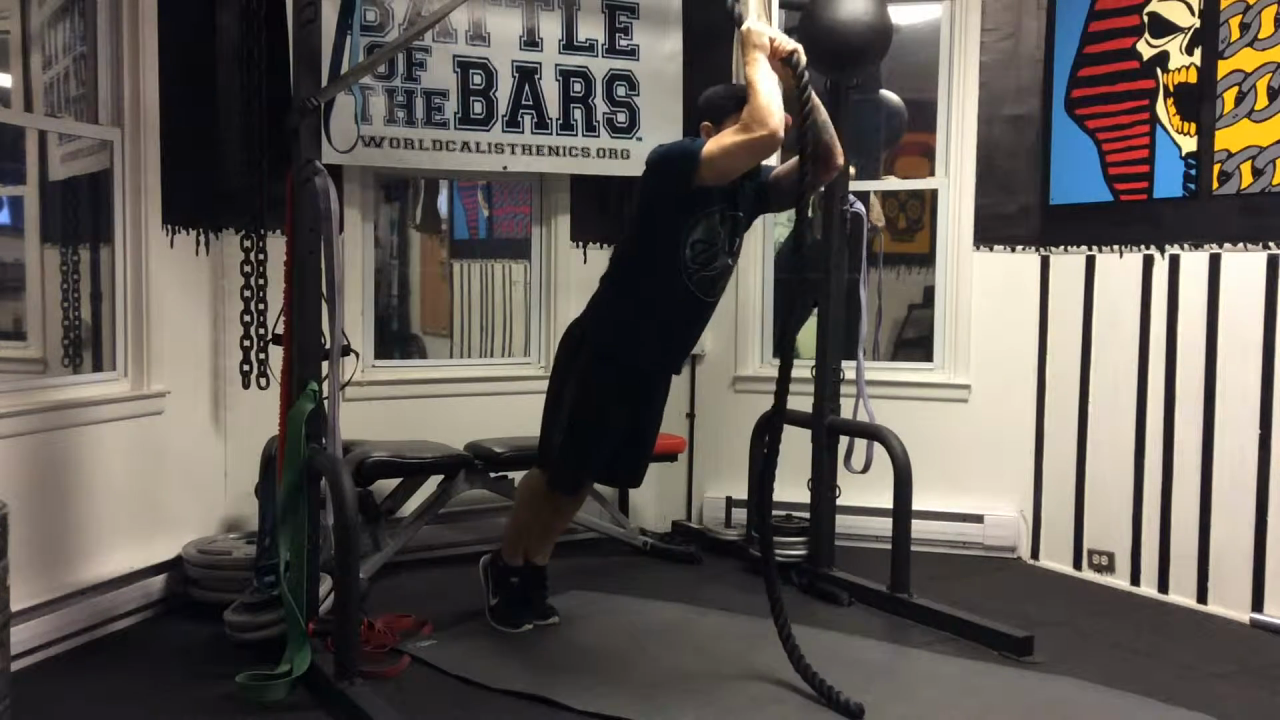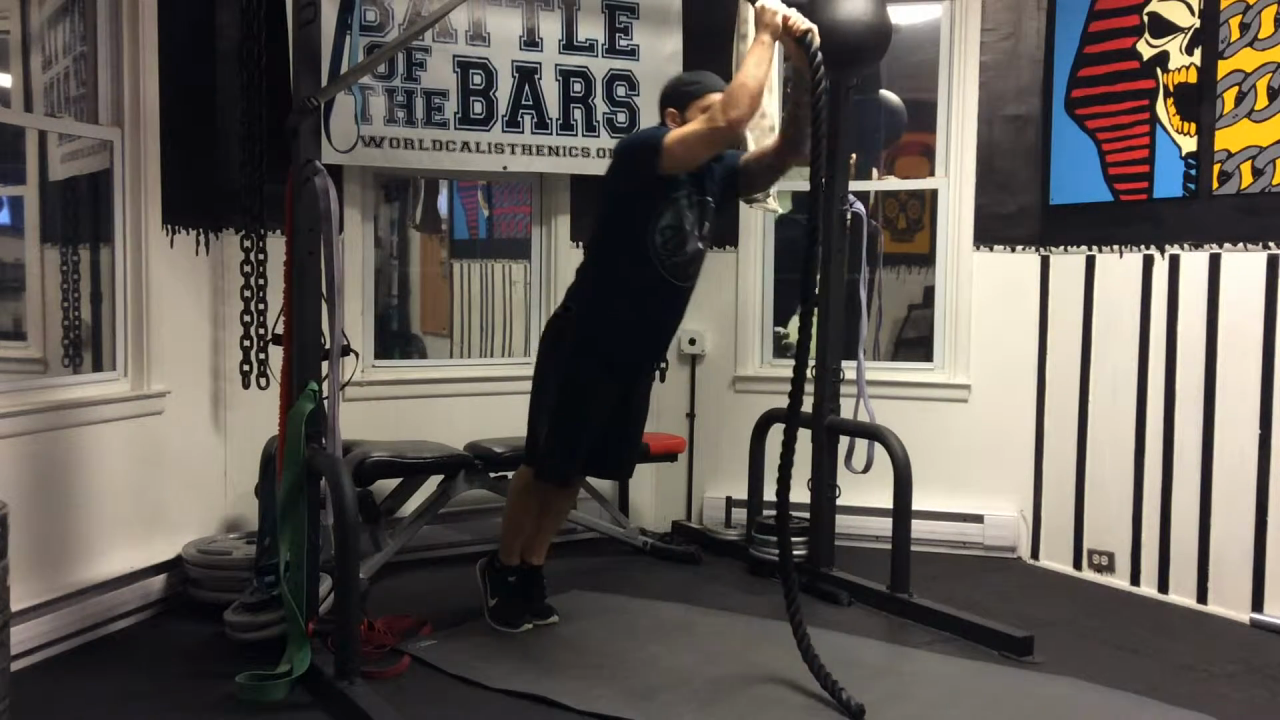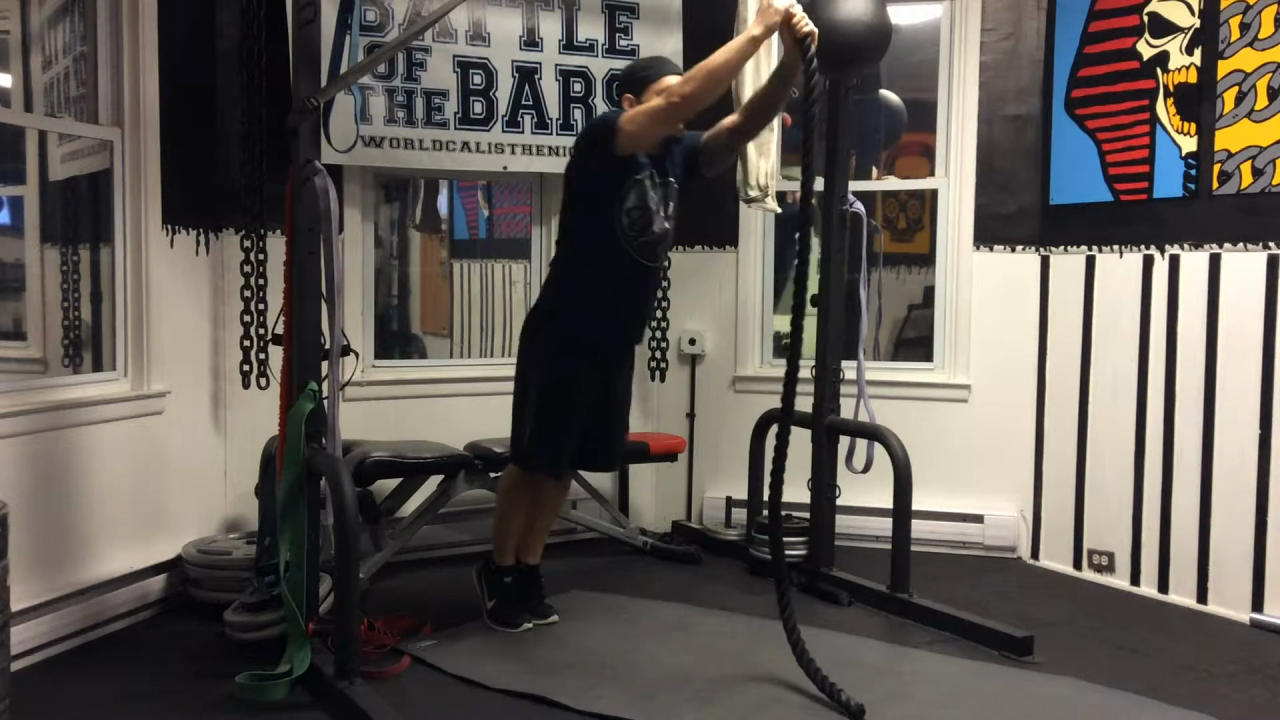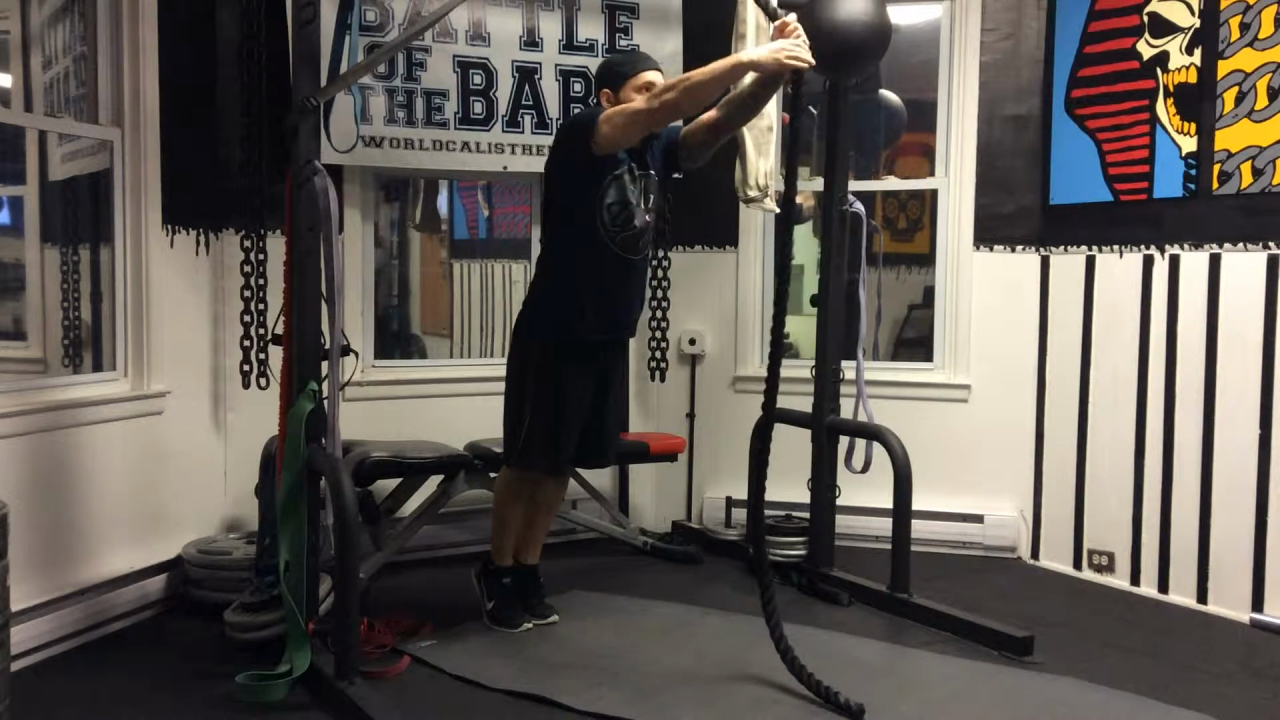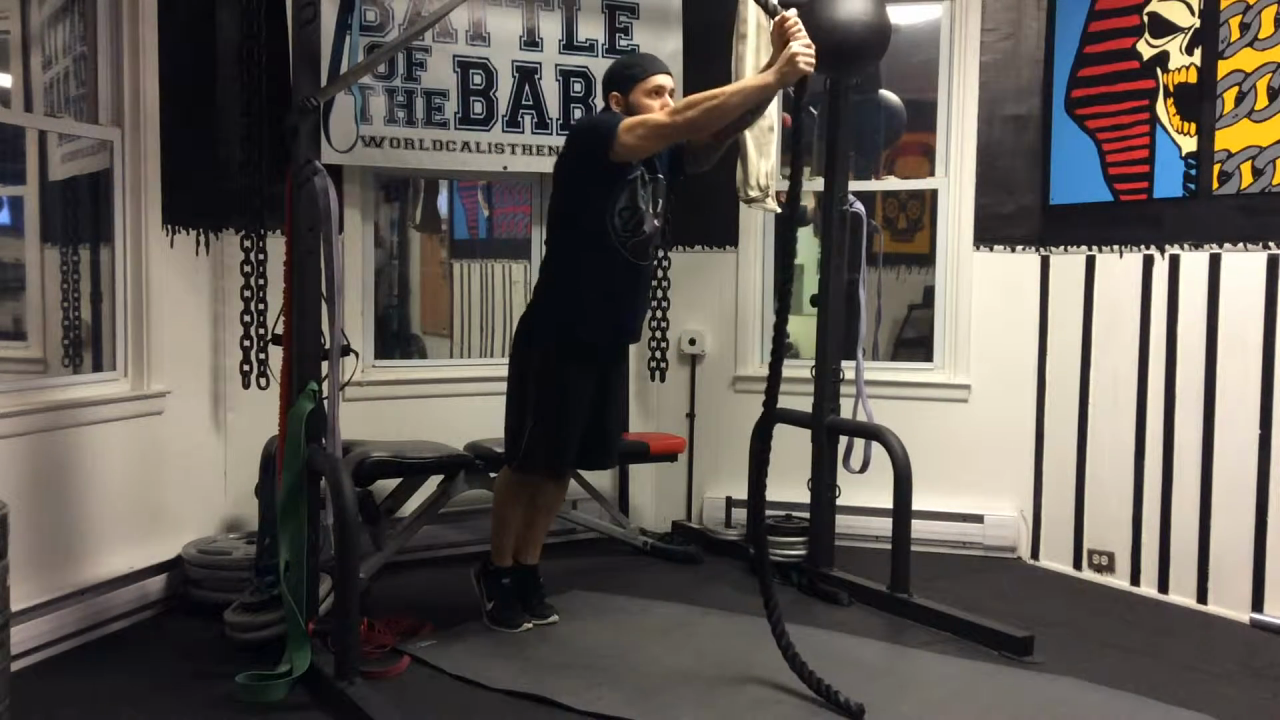
dt=0.3s
person 1, frame 1
left shoulder: (750, 187)
right shoulder: (672, 165)
left elbow: (826, 163)
right elbow: (765, 135)
left wrist: (793, 78)
right wrist: (755, 57)
left hip: (655, 365)
right hip: (602, 353)
left knee: (586, 477)
right knee: (560, 471)
left ankle: (533, 572)
right ankle: (505, 568)
person 1, frame 2
left shoulder: (718, 174)
right shoulder: (641, 154)
left elbow: (792, 148)
right elbow: (730, 121)
left wrist: (803, 65)
left hip: (639, 355)
right hip: (583, 346)
left knee: (578, 472)
right knee: (549, 466)
left ankle: (531, 572)
right ankle: (503, 570)
person 1, frame 3
left shoulder: (677, 154)
right shoulder: (602, 140)
left elbow: (744, 124)
right elbow: (684, 98)
left wrist: (791, 60)
left hip: (617, 342)
right hip: (564, 336)
left knee: (566, 464)
right knee: (535, 460)
left ankle: (528, 572)
right ankle: (498, 573)
person 1, frame 4
left shoulder: (657, 148)
right shoulder: (580, 136)
left elbow: (723, 119)
right elbow: (665, 107)
left wrist: (773, 71)
right wrist: (750, 58)
left hip: (610, 336)
right hip: (555, 335)
left knee: (561, 462)
right knee: (529, 460)
left ankle: (527, 571)
right ankle: (497, 573)
person 1, frame 5
left shoulder: (664, 155)
right shoulder: (591, 138)
left elbow: (725, 127)
right elbow: (683, 121)
left wrist: (778, 68)
right wrist: (773, 76)
left hip: (611, 341)
right hip: (557, 337)
left knee: (562, 464)
right knee: (531, 462)
left ankle: (526, 572)
right ankle: (496, 573)
